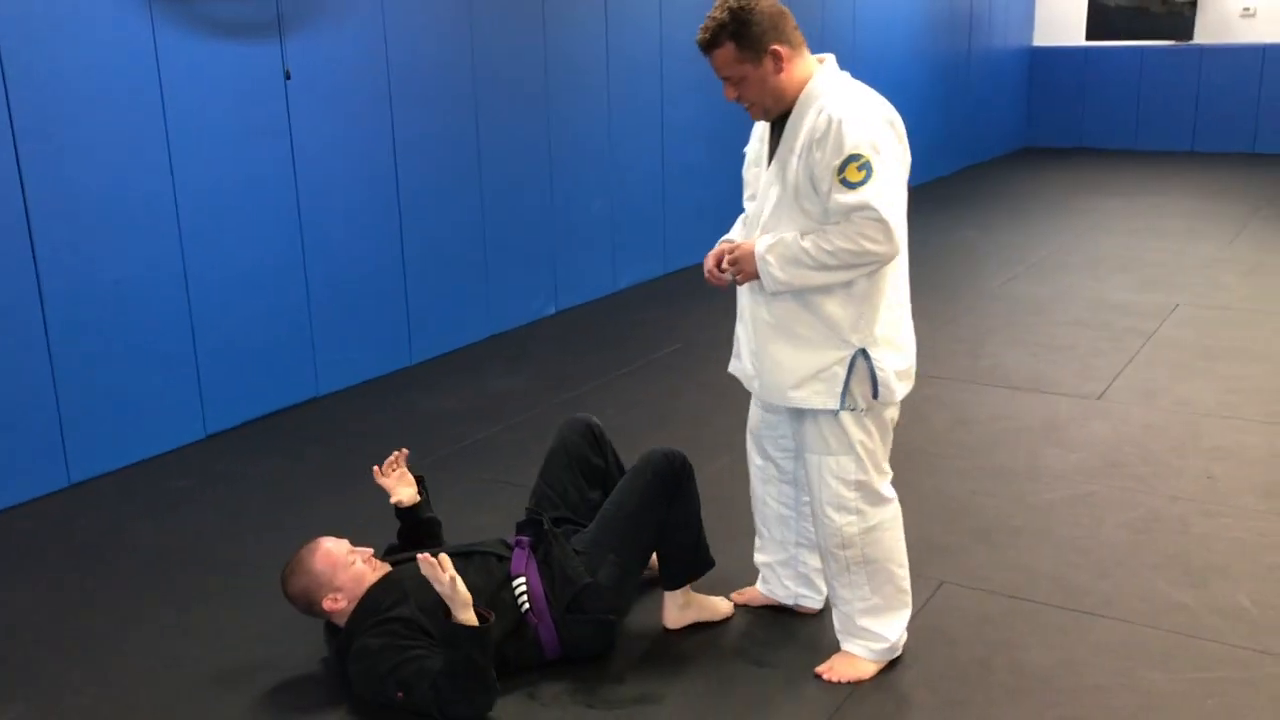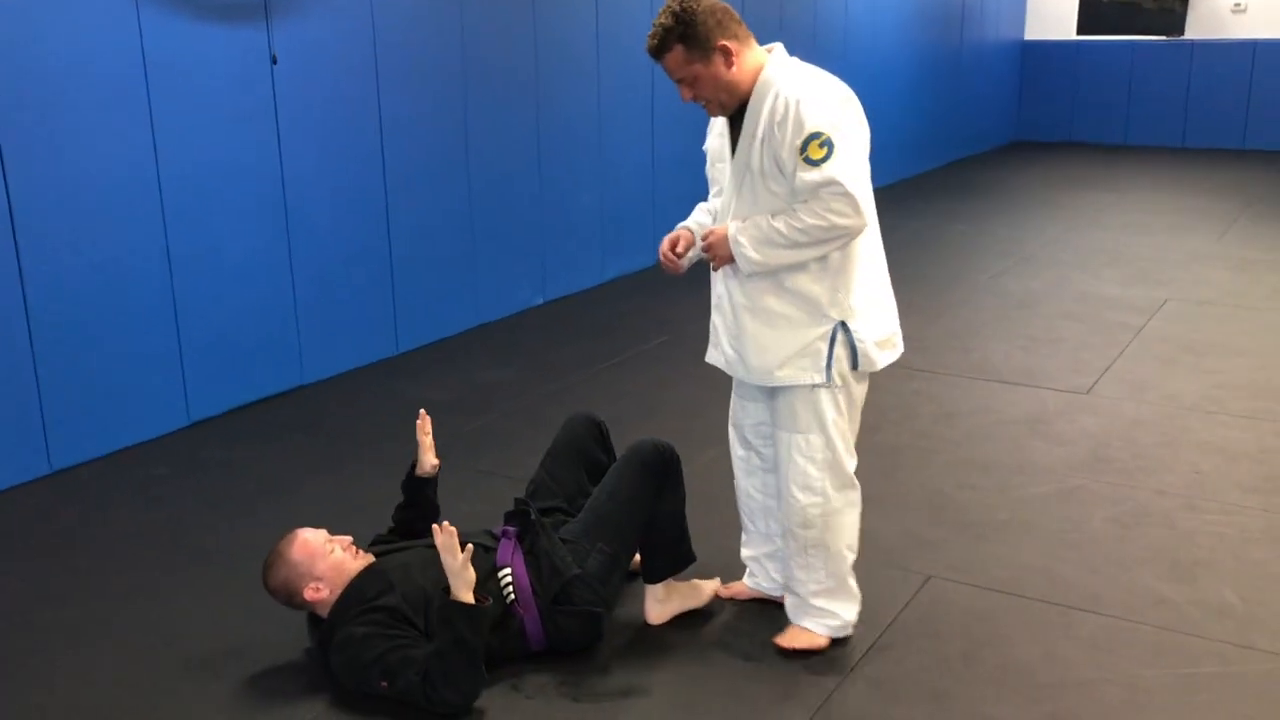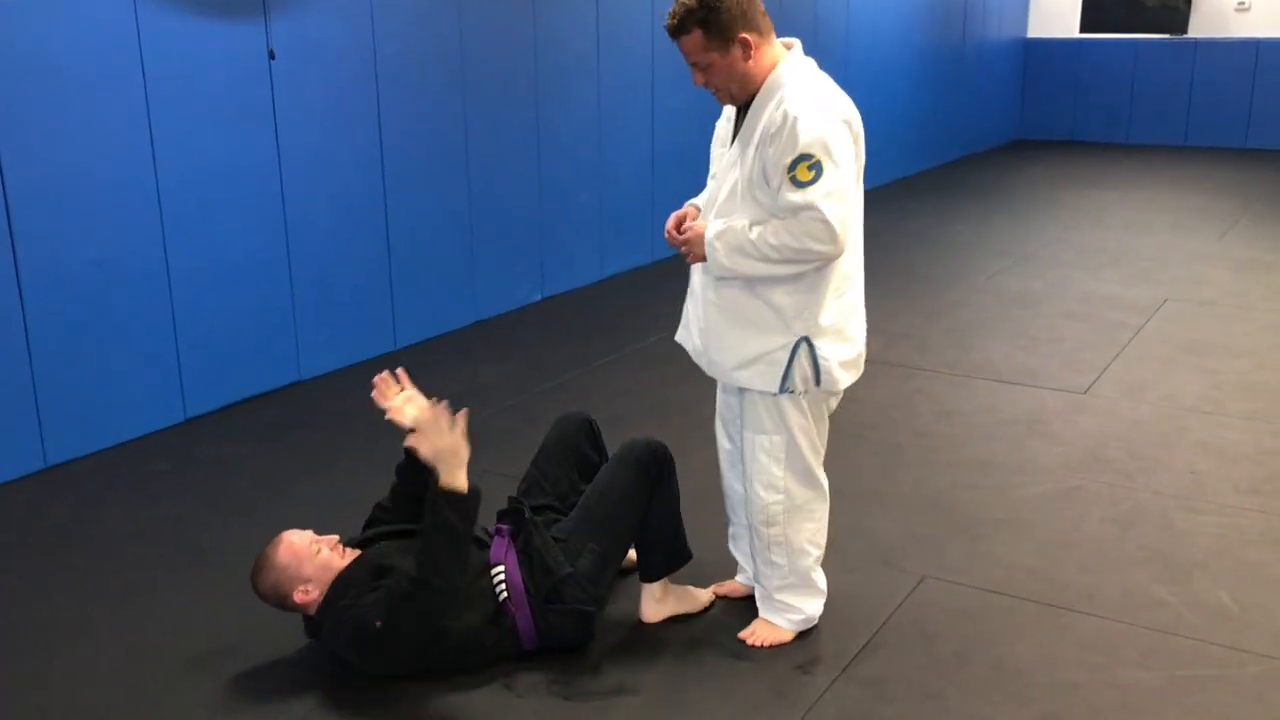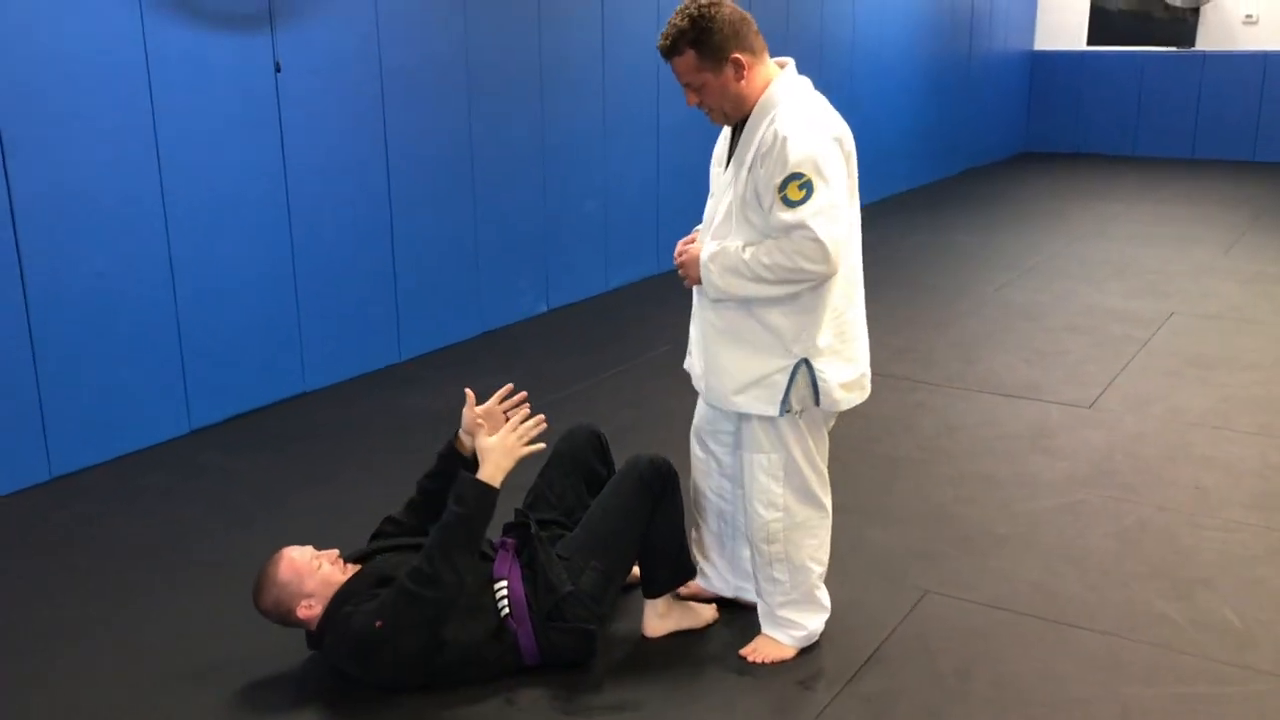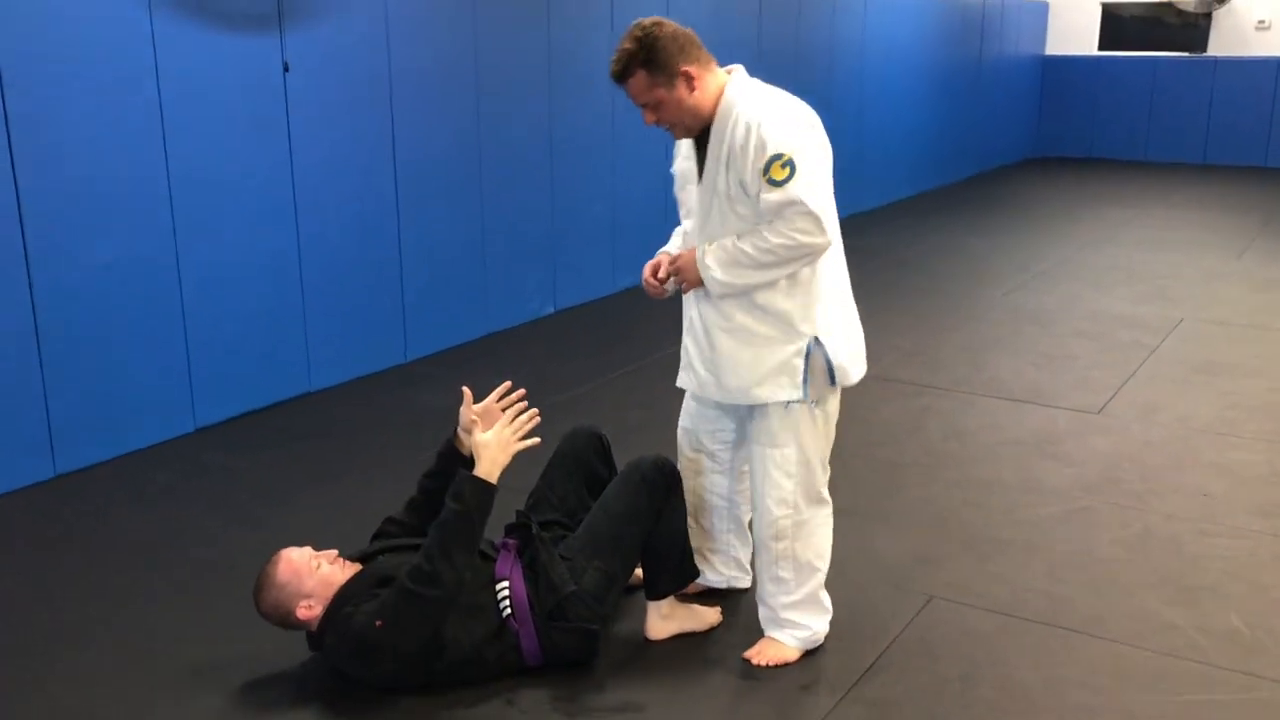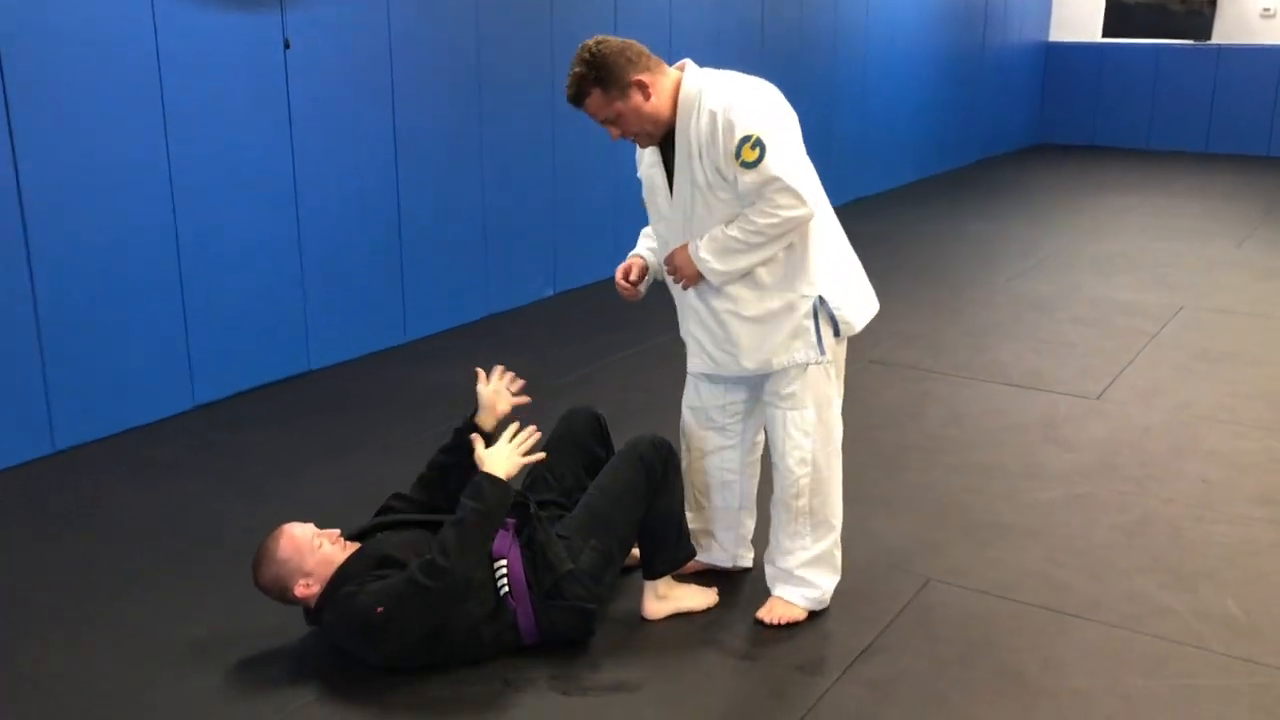
dt=0.4s
person 1, frame 1
left shoulder: (852, 119)
right shoulder: (777, 118)
left elbow: (873, 234)
left wrist: (767, 260)
right wrist: (736, 242)
left hip: (841, 348)
right hip: (785, 339)
left knee: (848, 495)
right knee: (776, 465)
left ankle: (875, 633)
right ankle: (791, 582)
person 1, frame 2
left shoulder: (809, 102)
right shoulder: (729, 112)
left elbow: (841, 209)
left wrist: (741, 243)
right wrist: (695, 232)
left hip: (820, 328)
right hip: (760, 323)
left knee: (812, 477)
right knee: (757, 456)
left ankle: (824, 611)
right ankle: (772, 574)
person 1, frame 3
left shoulder: (810, 114)
right shoulder: (746, 99)
left elbow: (820, 234)
left wrist: (717, 245)
right wrist: (701, 210)
left hip: (791, 335)
right hip: (746, 324)
left knee: (780, 475)
right knee: (741, 458)
left ankle: (790, 602)
right ankle: (760, 571)
person 1, frame 4
left shoulder: (802, 133)
right shoulder: (748, 117)
left elbow: (812, 253)
left wrist: (713, 266)
right wrist: (708, 238)
left hip: (788, 354)
right hip: (740, 343)
left knee: (780, 495)
right knee: (716, 462)
left ankle: (792, 620)
right ankle: (729, 579)
person 1, frame 5
left shoulder: (772, 123)
right shoulder: (695, 132)
left elbow: (805, 228)
left wrist: (709, 264)
right wrist: (675, 253)
left hip: (788, 343)
right hip: (722, 339)
left knee: (786, 490)
right knee: (704, 459)
left ankle: (795, 623)
right ankle: (721, 571)
person 1, frame 6
left shoulder: (737, 108)
right shoulder: (654, 137)
left elbow: (788, 202)
left wrist: (704, 257)
right wrist: (645, 257)
left hip: (793, 306)
right hip: (720, 316)
left knee: (802, 450)
right knee: (710, 436)
left ankle: (802, 582)
right ankle: (719, 551)
person 2, frame 1
left shoulder: (369, 595)
right shoulder: (377, 657)
left elbow: (426, 555)
left wrist: (410, 504)
right wrist: (462, 609)
left hip: (534, 553)
right hip: (571, 601)
left knee: (581, 432)
right knee: (665, 467)
left ankle: (639, 546)
right ankle: (680, 600)
person 2, frame 2
left shoulder: (356, 582)
right shoulder: (360, 646)
left elbow: (412, 535)
left wrist: (423, 471)
right wrist: (462, 591)
left hip: (521, 544)
right hip: (560, 593)
left knee: (584, 429)
right knee: (653, 458)
left ankle: (624, 549)
right ankle: (661, 591)
person 2, frame 3
left shoulder: (353, 567)
right shoulder: (357, 625)
left elbow: (403, 511)
right elbow: (435, 585)
left wrist: (420, 434)
right wrist: (452, 474)
left hip: (516, 546)
right hip: (550, 595)
left knee: (575, 426)
right knee: (646, 456)
left ankle: (615, 547)
right ankle: (657, 592)
person 2, frame 4
left shoulder: (354, 582)
right shoulder: (364, 636)
left elbow: (417, 517)
right elbow: (438, 575)
left wrist: (465, 443)
right wrist: (490, 472)
left hip: (517, 560)
right hip: (552, 610)
left knee: (584, 441)
right knee: (650, 474)
left ankle: (622, 560)
right ankle: (661, 607)
person 2, frame 5
left shoulder: (357, 577)
right shoulder: (364, 636)
left elbow: (416, 519)
right elbow: (438, 575)
left wrist: (465, 443)
right wrist: (485, 470)
left hip: (520, 561)
right hip: (554, 610)
left knee: (586, 443)
right knee: (653, 475)
left ankle: (624, 561)
right ankle: (664, 610)
person 2, frame 6
left shoulder: (356, 553)
right shoulder: (363, 615)
left elbow: (426, 497)
right elbow: (448, 573)
left wrist: (481, 423)
right wrist: (493, 477)
left hip: (520, 539)
right hip: (551, 588)
left knee: (583, 422)
right knee: (650, 454)
left ankle: (623, 541)
right ankle: (660, 588)
